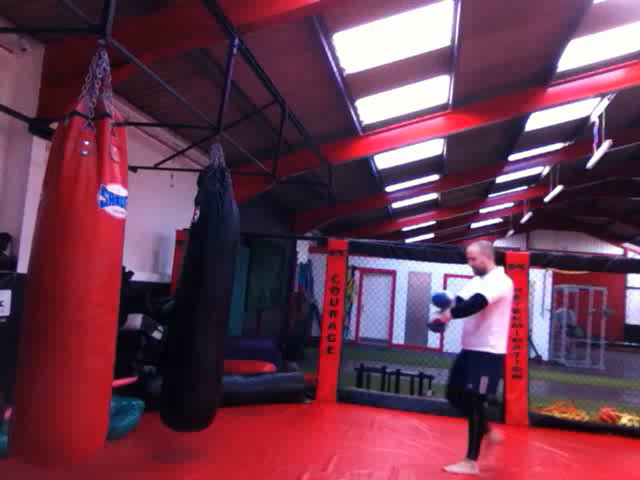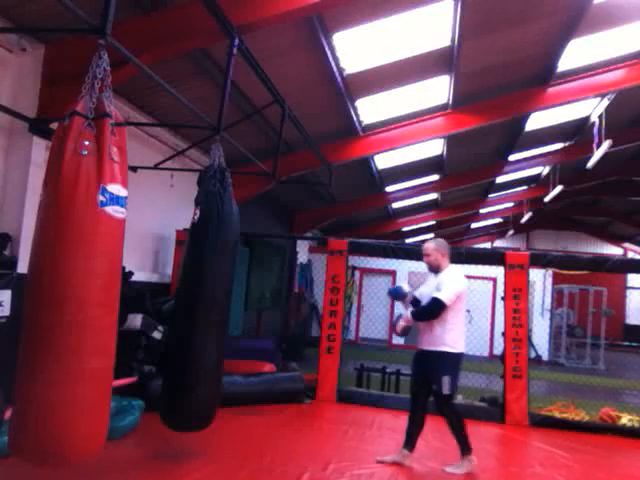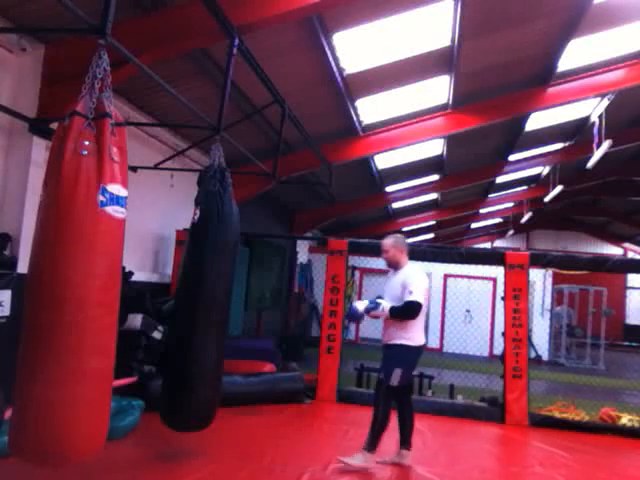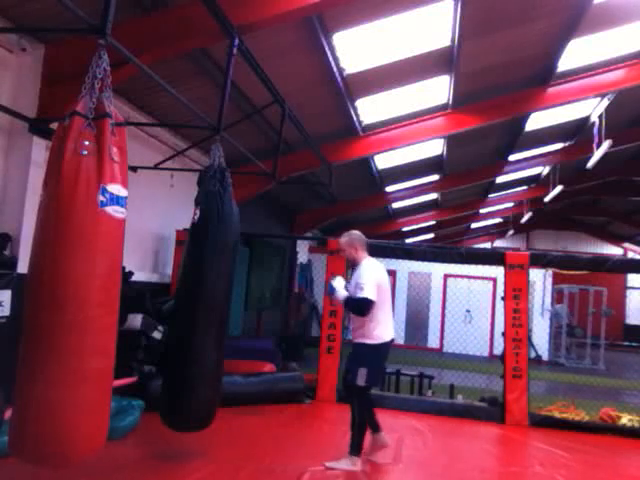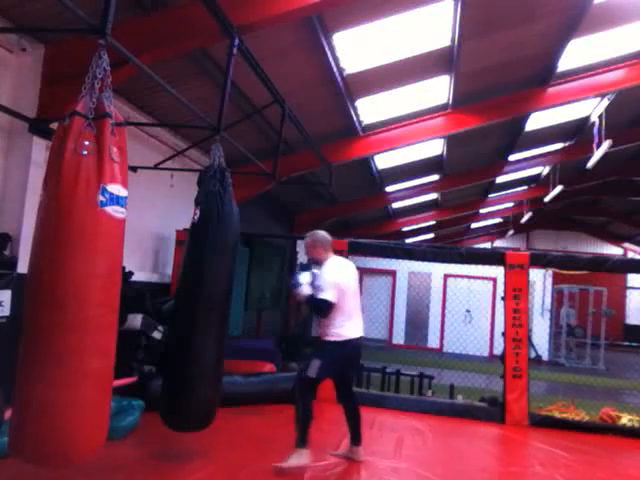
dt=0.4s
person 1, frame 1
left shoulder: (499, 281)
right shoulder: (477, 281)
left elbow: (474, 305)
right elbow: (461, 302)
left wrist: (447, 313)
right wrist: (446, 309)
left hip: (487, 353)
right hip: (469, 350)
left knee: (475, 402)
right knee: (454, 393)
left ankle: (471, 461)
right ankle: (486, 432)
person 1, frame 2
left shoulder: (453, 279)
right shoulder: (432, 279)
left elbow: (432, 310)
right elbow: (412, 303)
left wrist: (409, 315)
right wrist: (406, 318)
left hip: (445, 353)
right hip: (426, 350)
left knee: (444, 404)
right knee: (418, 400)
left ankle: (466, 457)
right ankle: (405, 452)
person 1, frame 3
left shoulder: (414, 275)
right shoulder: (393, 274)
left elbow: (412, 310)
right elbow: (389, 304)
left wrist: (383, 311)
right wrist: (373, 307)
left hip: (405, 346)
right hip: (395, 344)
left knee: (383, 396)
right knee: (401, 397)
left ankle: (367, 455)
right ankle: (404, 452)
person 1, frame 4
left shoulder: (367, 271)
right shoulder: (370, 267)
left elbow: (361, 307)
left wrist: (340, 295)
right wrist: (346, 292)
left hip: (371, 343)
right hip: (372, 340)
left knee: (356, 395)
right knee: (357, 391)
left ankle: (354, 458)
right ankle: (378, 435)
person 1, frame 5
left shoulder: (329, 273)
right shoulder: (347, 265)
left elbow: (322, 309)
left wrist: (304, 293)
right wrist: (317, 283)
left hip: (336, 342)
right hip: (354, 339)
left knee: (303, 389)
right knee: (344, 392)
left ankle: (302, 451)
right ankle: (355, 448)
